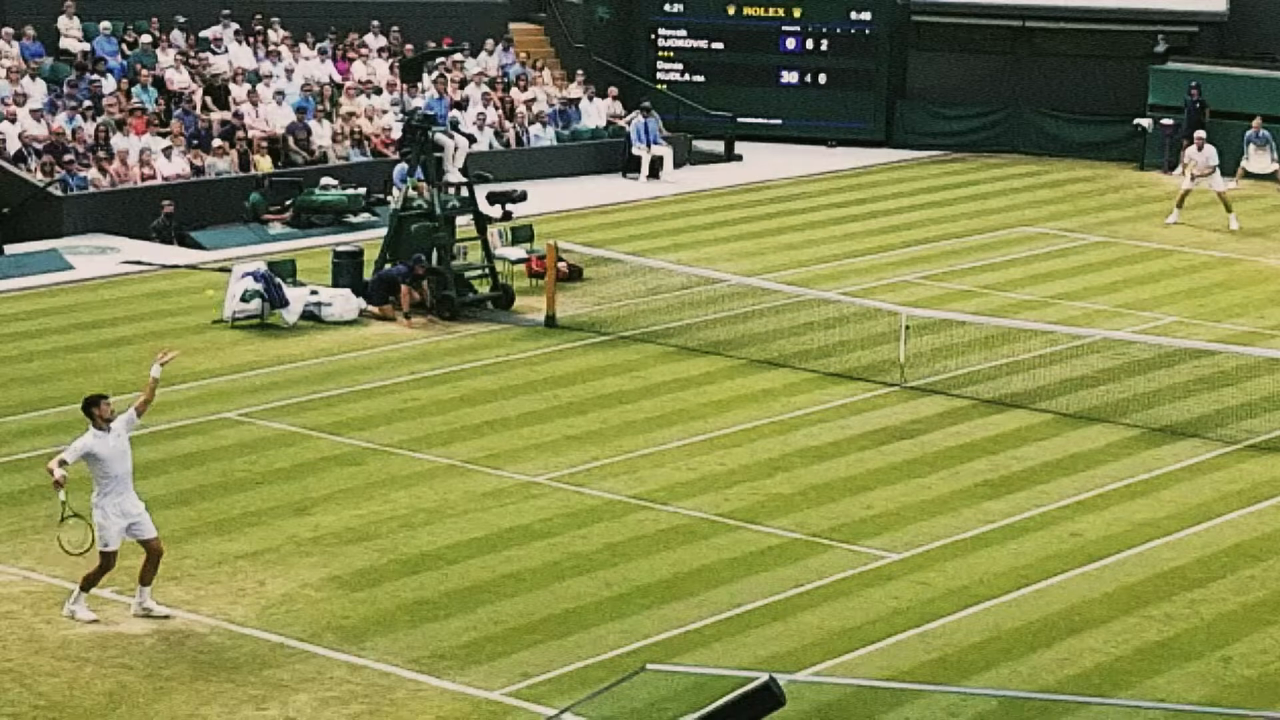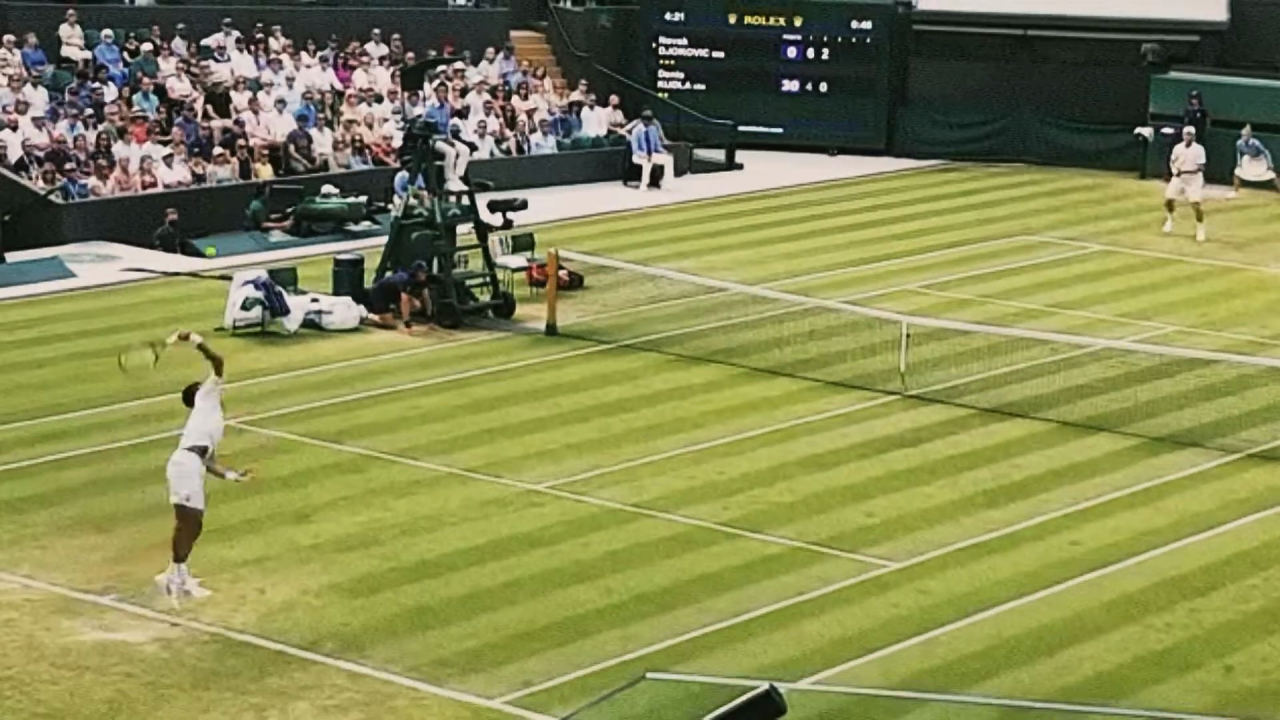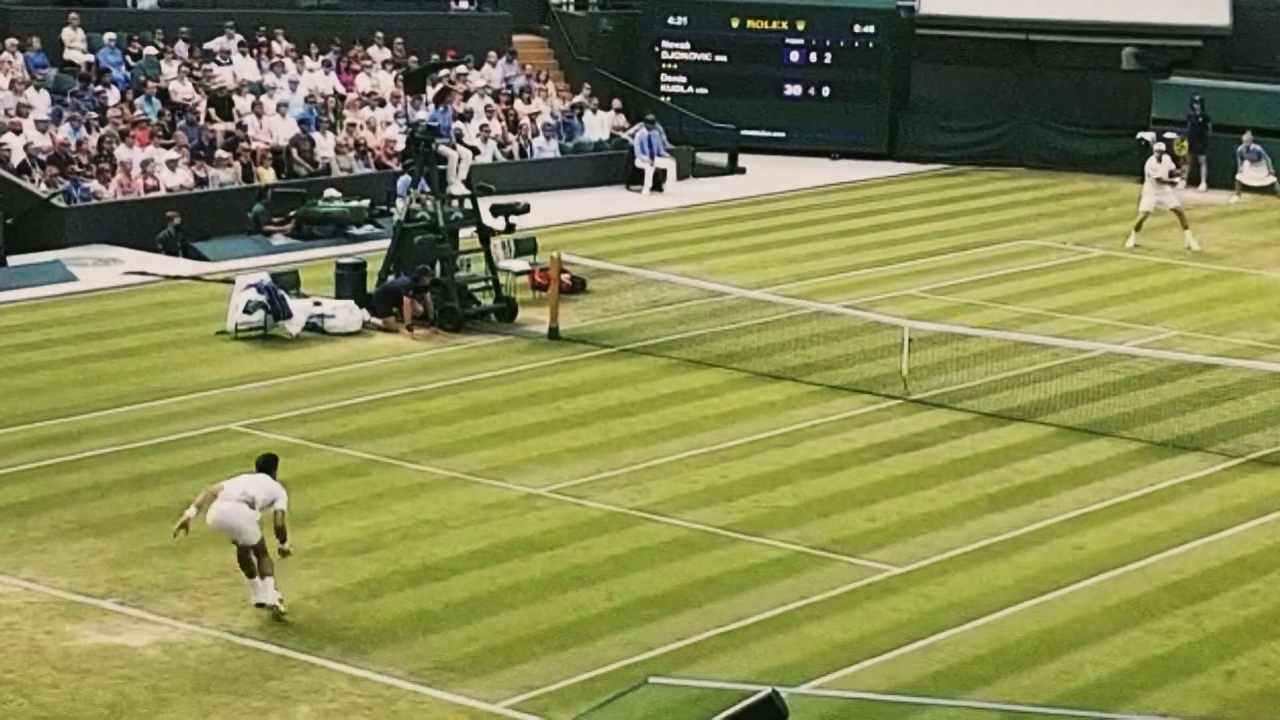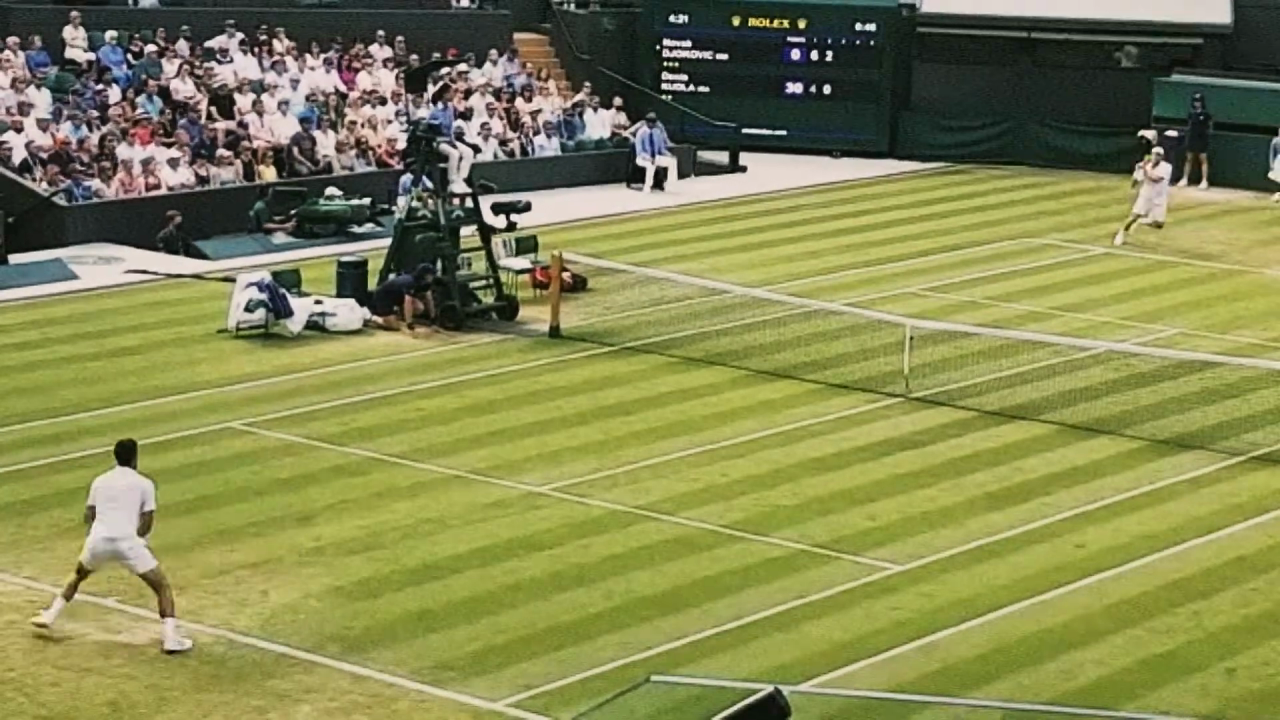
dt=0.7s
person 1, frame 1
left shoulder: (120, 426)
right shoulder: (86, 443)
left elbow: (145, 399)
right elbow: (53, 463)
left wrist: (157, 368)
right wrist: (58, 474)
left hip: (131, 503)
right hip: (107, 510)
left knee: (155, 550)
right knee: (107, 564)
left ankle: (142, 602)
right ankle: (74, 603)
person 1, frame 2
left shoulder: (211, 415)
right shoulder: (207, 399)
right elbow: (217, 363)
left wrist: (233, 475)
right wrist: (196, 340)
left hip: (194, 465)
right hip: (187, 466)
left knee: (193, 527)
right knee: (185, 522)
left ankle: (176, 577)
right ankle: (177, 578)
person 1, frame 3
left shoulder: (241, 479)
right shoulder: (278, 489)
left elbow: (210, 491)
right elbow: (279, 524)
left wrist: (190, 513)
right wrist: (284, 545)
left hip: (216, 512)
right hip: (240, 514)
left knee: (244, 546)
right knee: (262, 554)
left ankle: (260, 593)
right ankle: (270, 596)
person 1, frame 4
left shoulder: (101, 481)
right shoulder: (145, 484)
left elbow: (89, 517)
right elbow: (148, 523)
right wrist: (137, 537)
left hip: (101, 540)
right hip: (128, 541)
left knee: (79, 575)
right knee: (163, 587)
left ankle: (52, 616)
right ankle: (171, 637)
